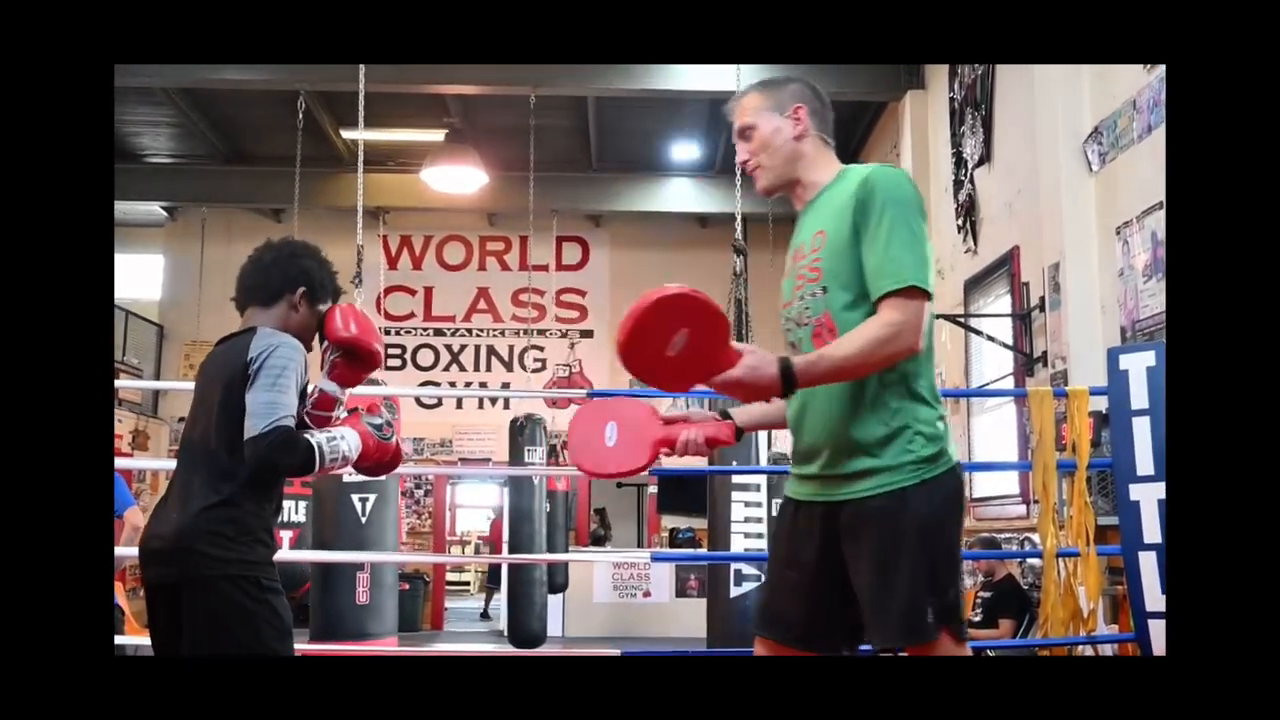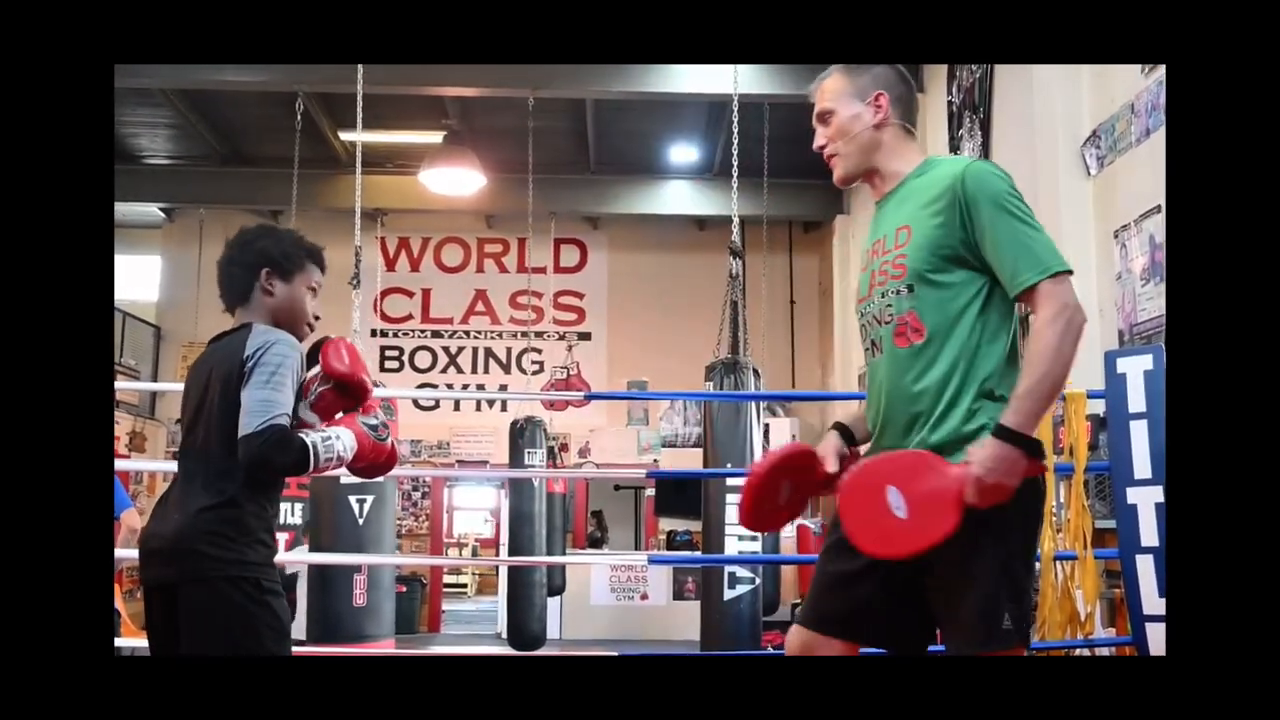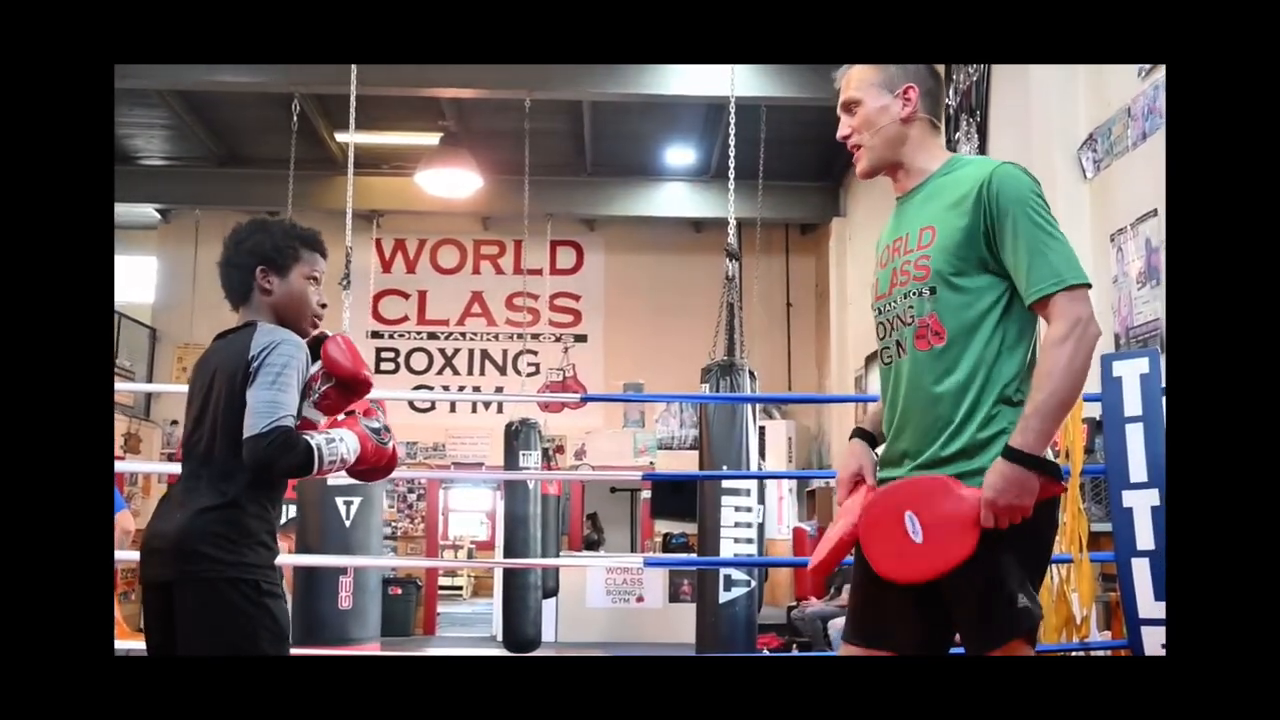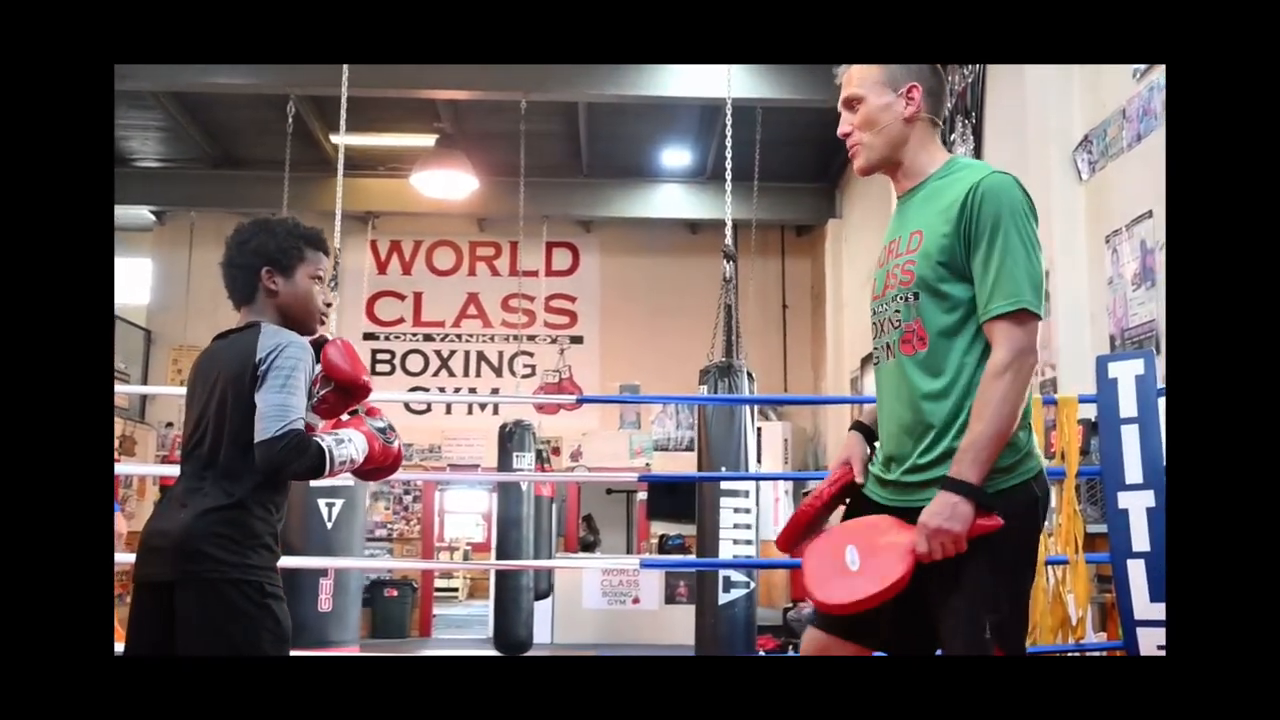
dt=0.4s
person 1, frame 1
left shoulder: (875, 186)
right shoulder: (806, 228)
left elbow: (903, 328)
left wrist: (783, 374)
right wrist: (729, 420)
left hip: (898, 478)
right hip: (814, 489)
left knee: (932, 646)
right knee: (779, 646)
person 1, frame 2
left shoulder: (967, 182)
right shoulder: (881, 223)
left elbow: (1060, 310)
left wrist: (1010, 436)
right wrist: (845, 434)
left hip: (978, 486)
left knee: (992, 649)
right knee: (811, 645)
person 1, frame 3
left shoulder: (993, 185)
right shoulder: (895, 226)
left elbow: (1075, 322)
left wrist: (1022, 456)
right wrist: (865, 436)
left hip: (991, 489)
left knee: (1001, 647)
right knee: (865, 647)
person 1, frame 4
left shoulder: (985, 192)
right shoulder: (905, 216)
left elbow: (1014, 351)
left wrist: (962, 487)
right wrist: (865, 429)
left hip: (976, 496)
right hip: (887, 492)
right knee: (826, 644)
person 2, frame 1
left shoulder: (222, 355)
right shoulder: (279, 347)
right elbow: (272, 450)
left wrist: (336, 382)
right wrist: (355, 438)
left hip: (167, 545)
right hip: (225, 554)
person 2, frame 2
left shoulder: (211, 357)
right shoulder: (275, 344)
right elbow: (266, 448)
left wrist: (316, 408)
right wrist: (349, 438)
left hip: (167, 545)
right hip: (225, 554)
person 2, frame 3
left shoulder: (214, 354)
right shoulder: (280, 344)
right elbow: (268, 450)
left wrist: (317, 406)
right wrist: (351, 442)
left hip: (169, 543)
right hip: (226, 554)
person 2, frame 4
left shoulder: (213, 354)
right shoulder: (285, 346)
right elbow: (279, 452)
left wrist: (313, 411)
right wrist: (357, 442)
left hip: (165, 543)
right hip: (228, 554)
